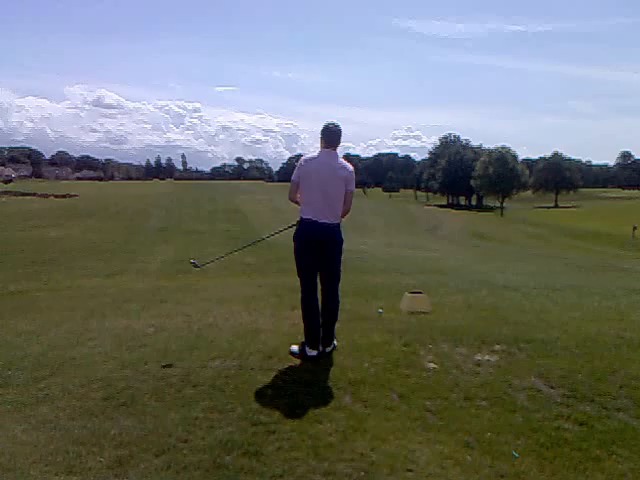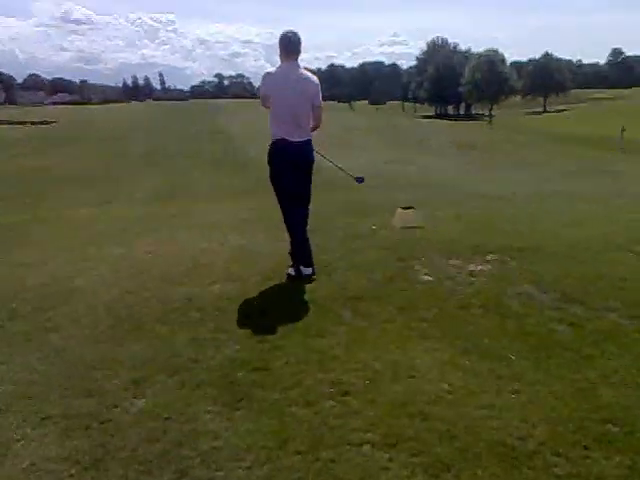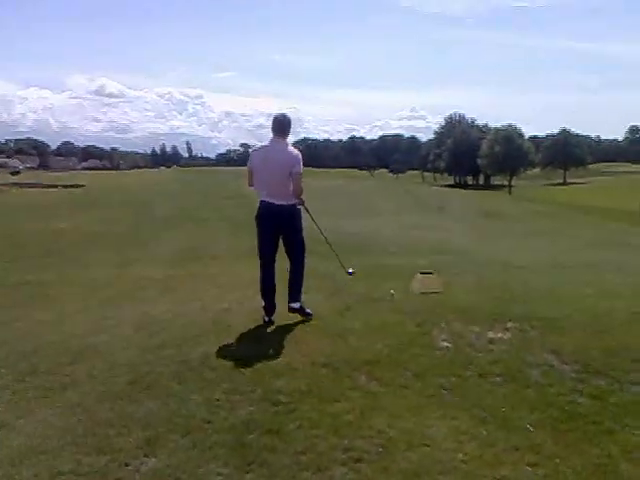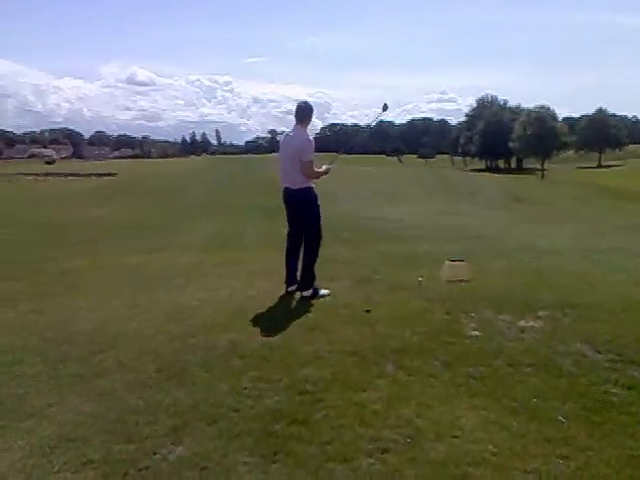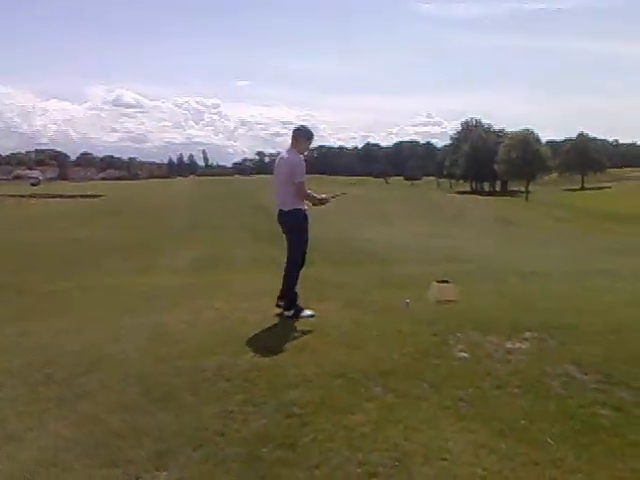
dt=1s
person 1, frame 1
left shoulder: (305, 162)
right shoulder: (347, 169)
left elbow: (292, 195)
right elbow: (347, 208)
left hip: (307, 229)
right hip: (332, 232)
left knee: (309, 288)
right knee: (331, 288)
left ankle: (311, 345)
right ankle: (327, 341)
person 1, frame 2
left shoulder: (269, 78)
right shoulder: (312, 81)
right elbow: (317, 122)
left hip: (280, 149)
right hip: (304, 148)
left knee: (289, 207)
right knee: (301, 204)
left ankle: (304, 264)
right ankle: (298, 256)
person 1, frame 3
left shoulder: (256, 152)
right shoulder: (293, 154)
left elbow: (251, 183)
right elbow: (297, 188)
right wrist: (299, 198)
left hip: (265, 210)
right hip: (288, 211)
left knee: (267, 262)
right knee: (296, 257)
left ankle: (269, 311)
right ankle: (295, 301)
person 1, frame 4
left shoulder: (286, 138)
right shoulder: (306, 140)
right elbow: (308, 172)
left wrist: (316, 172)
right wrist: (323, 171)
left hip: (289, 192)
right hip: (304, 194)
left knee: (294, 238)
right knee: (312, 239)
left ankle: (291, 282)
right ankle: (307, 287)
person 1, frame 5
left shoulder: (282, 158)
right shoulder: (297, 161)
right elbow: (301, 193)
left wrist: (312, 198)
right wrist: (318, 199)
left hip: (285, 212)
right hip: (295, 214)
left knee: (294, 257)
right knee: (296, 259)
left ankle: (284, 298)
right ankle: (291, 307)
